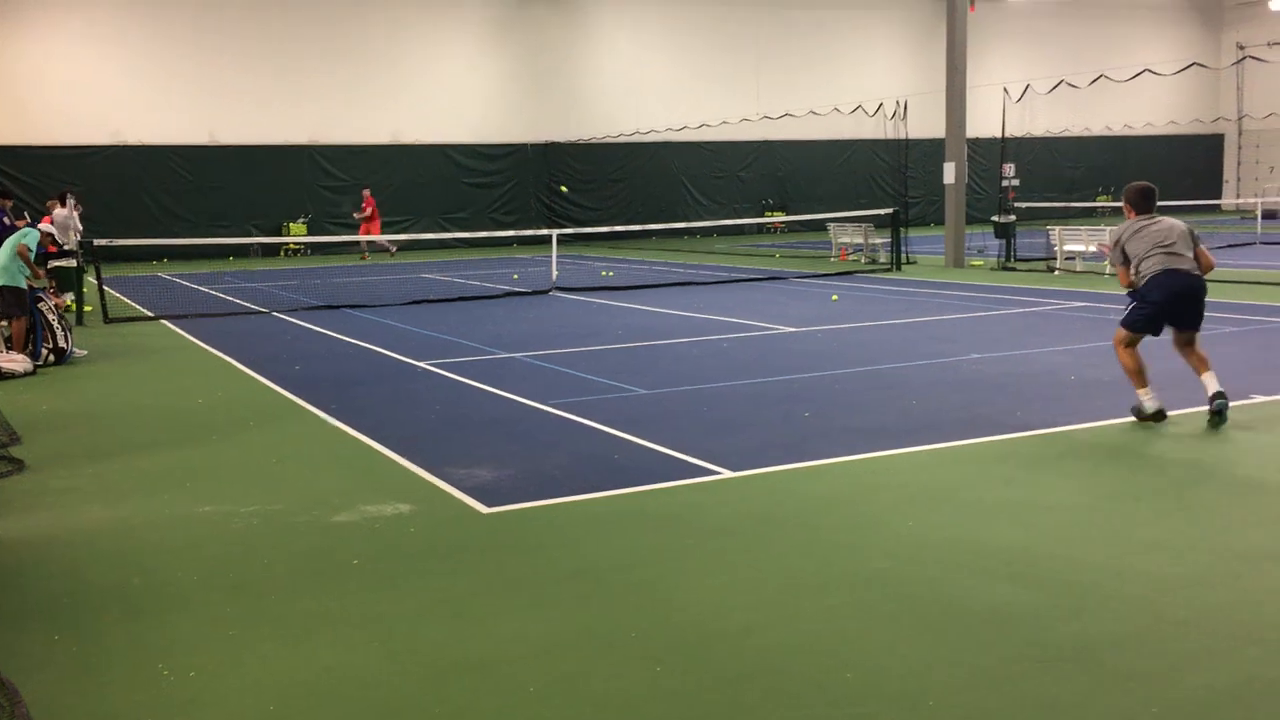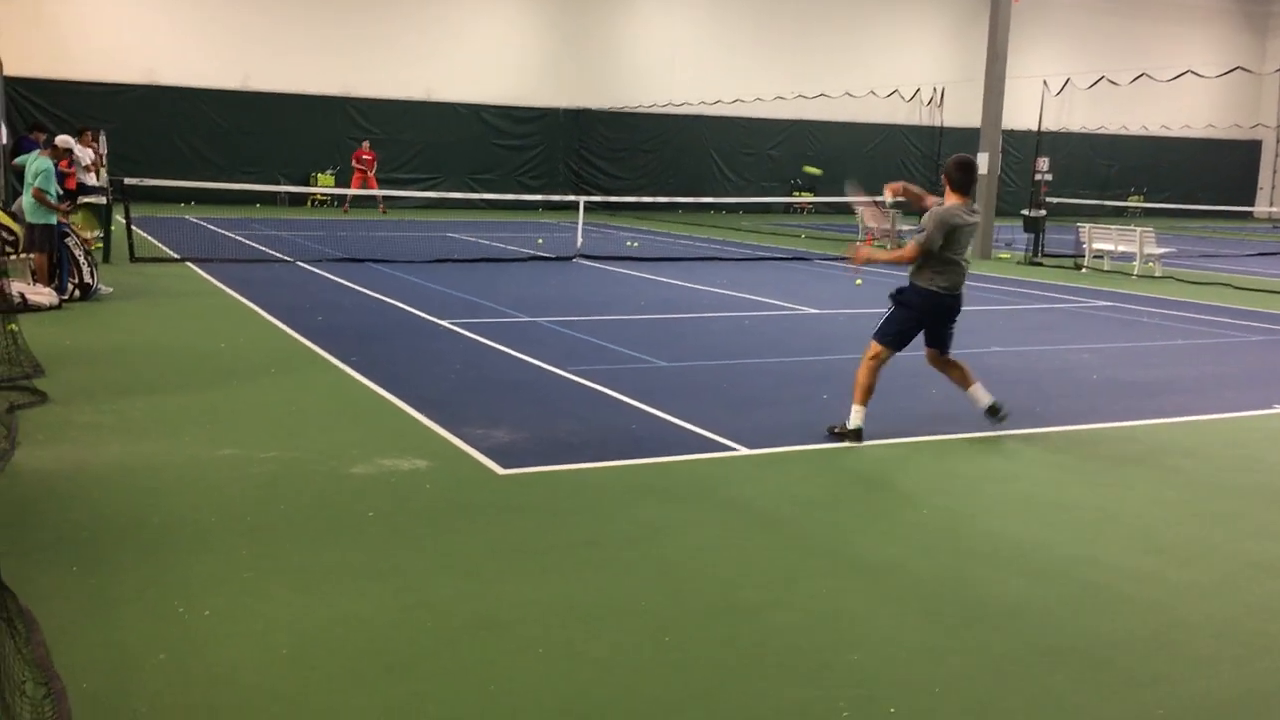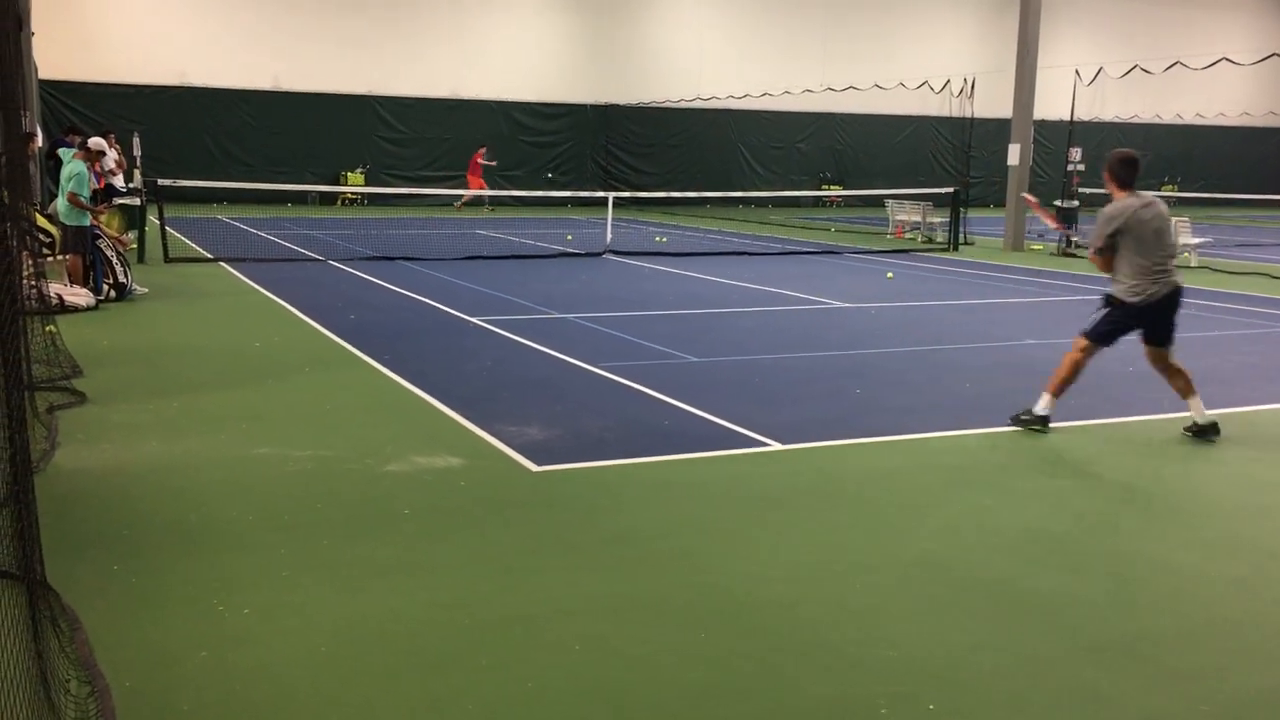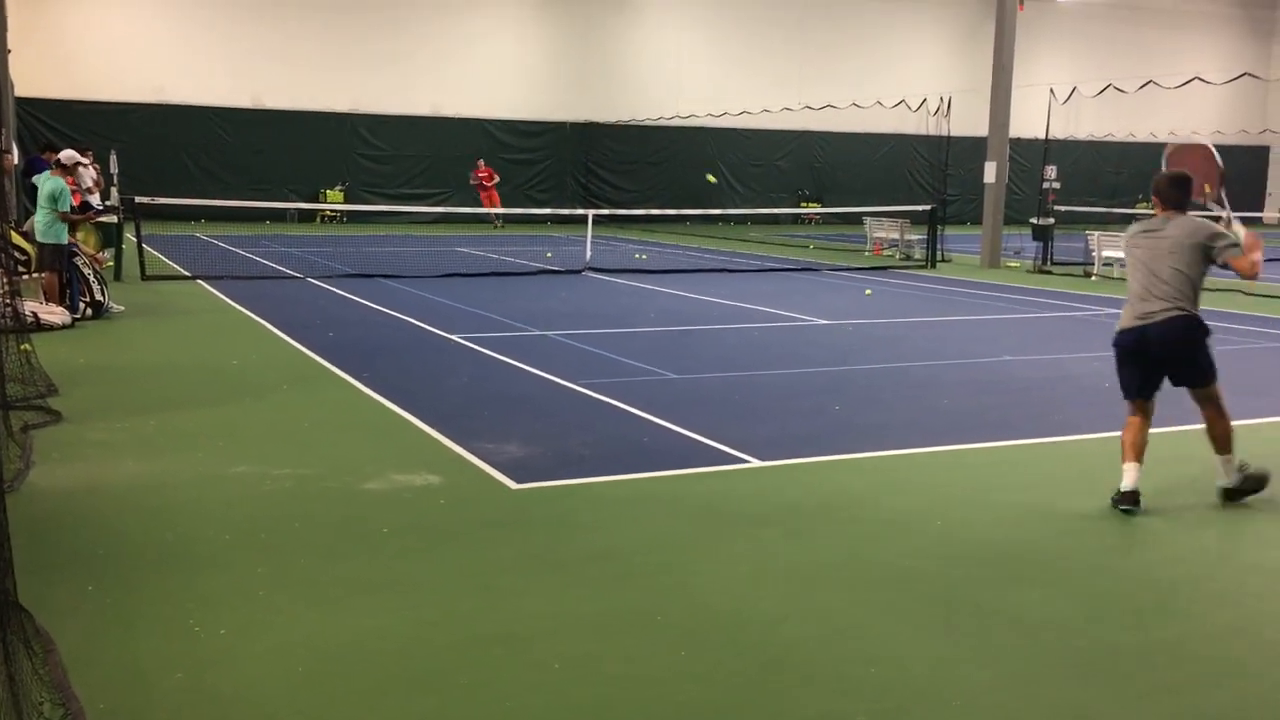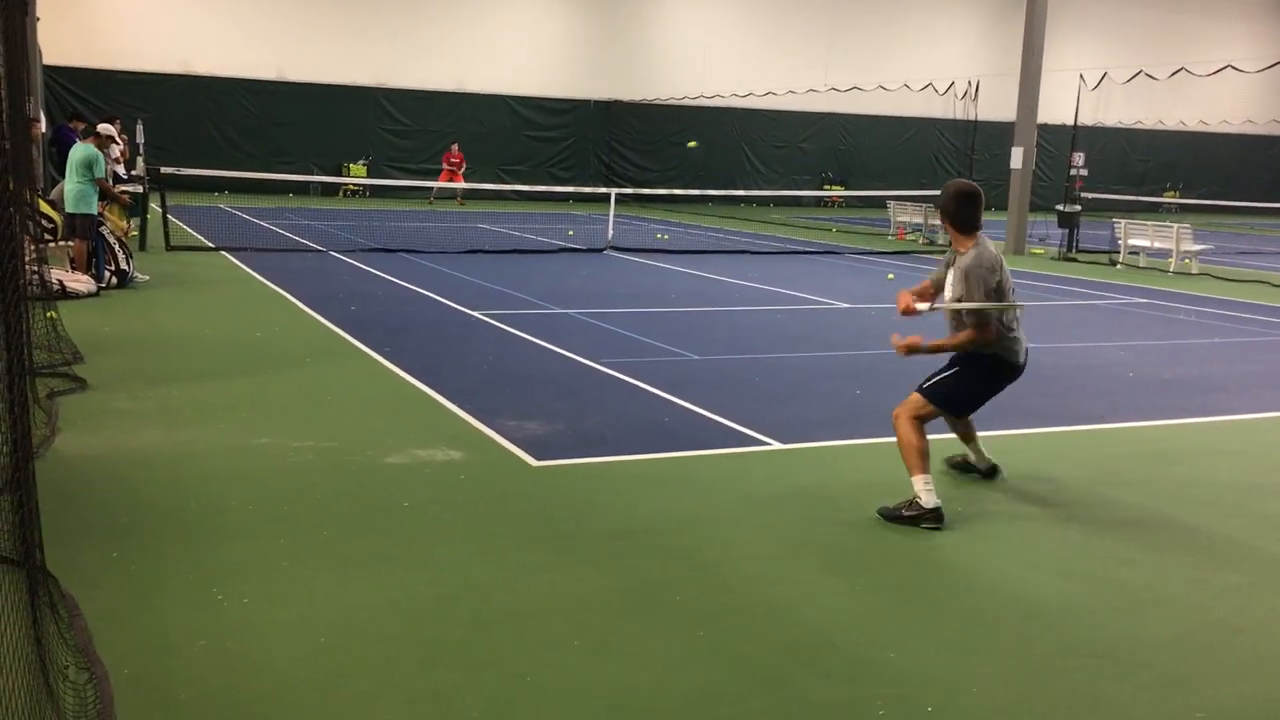
dt=1s
person 1, frame 1
left shoulder: (1121, 232)
right shoulder: (1179, 225)
left elbow: (1125, 281)
right elbow: (1208, 264)
left hip: (1157, 286)
right hip: (1193, 285)
left knee: (1123, 343)
right knee: (1187, 346)
left ankle: (1152, 407)
right ankle: (1216, 394)
person 1, frame 2
left shoulder: (944, 214)
right shoulder: (973, 212)
left elbow: (909, 256)
right elbow: (930, 202)
left wrist: (872, 255)
right wrist: (906, 189)
left hip: (925, 296)
right hip: (949, 299)
left knee: (872, 358)
right knee: (940, 357)
left ankle: (853, 424)
right ankle: (987, 404)
person 1, frame 3
left shoulder: (1111, 214)
right shoulder: (1159, 206)
left elbow: (1103, 265)
right elbow: (1169, 252)
left wrist: (1098, 253)
left hip: (1129, 299)
right hip: (1167, 294)
left knee: (1080, 350)
right knee: (1161, 358)
left ankle: (1041, 412)
right ankle: (1203, 420)
person 1, frame 4
left shoulder: (1133, 234)
right shoulder: (1204, 229)
right elbow: (1249, 270)
right wrist: (1254, 248)
left hip: (1131, 331)
right hip: (1176, 327)
left knee: (1139, 413)
right knee: (1210, 404)
left ankle: (1129, 487)
right ankle: (1231, 480)
person 1, frame 5
left shoulder: (975, 268)
right shoulder: (962, 253)
left elbow: (980, 336)
right elbow: (930, 288)
left wrist: (924, 347)
right wrist: (910, 296)
left hip: (992, 360)
right hip: (987, 354)
left knee: (906, 416)
right knee: (932, 394)
left ankle: (926, 504)
right ankle: (980, 459)
